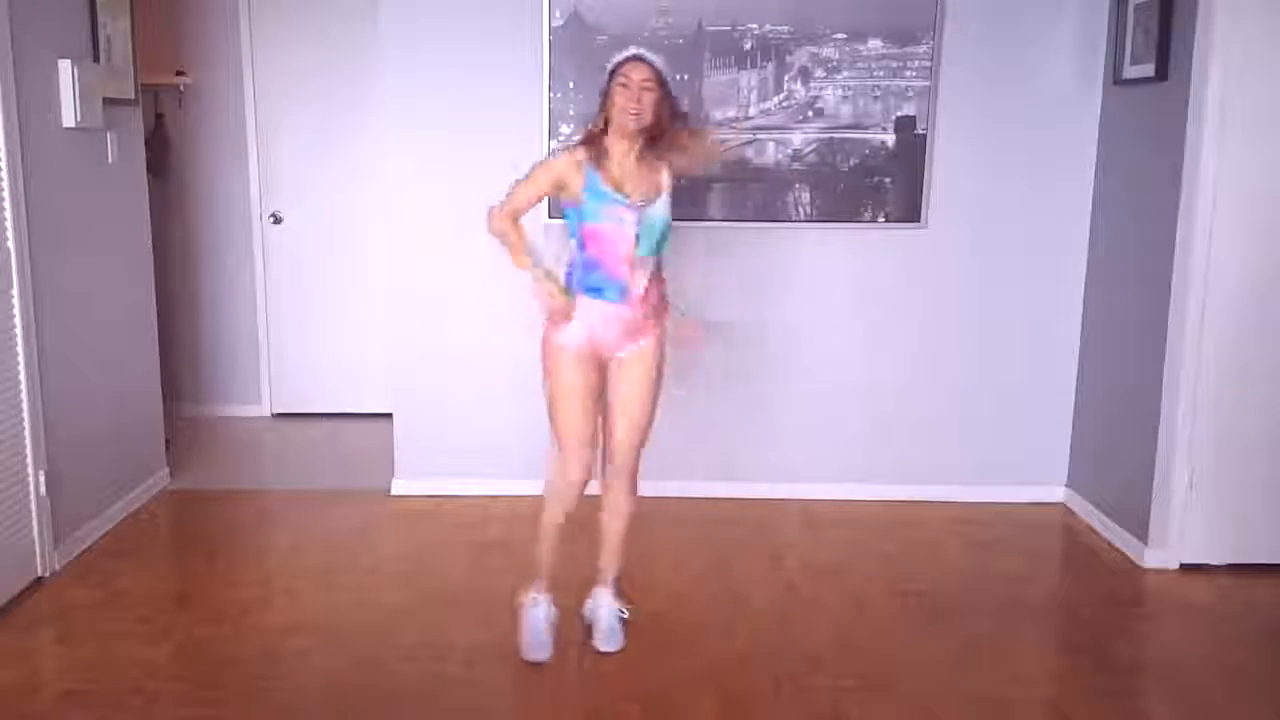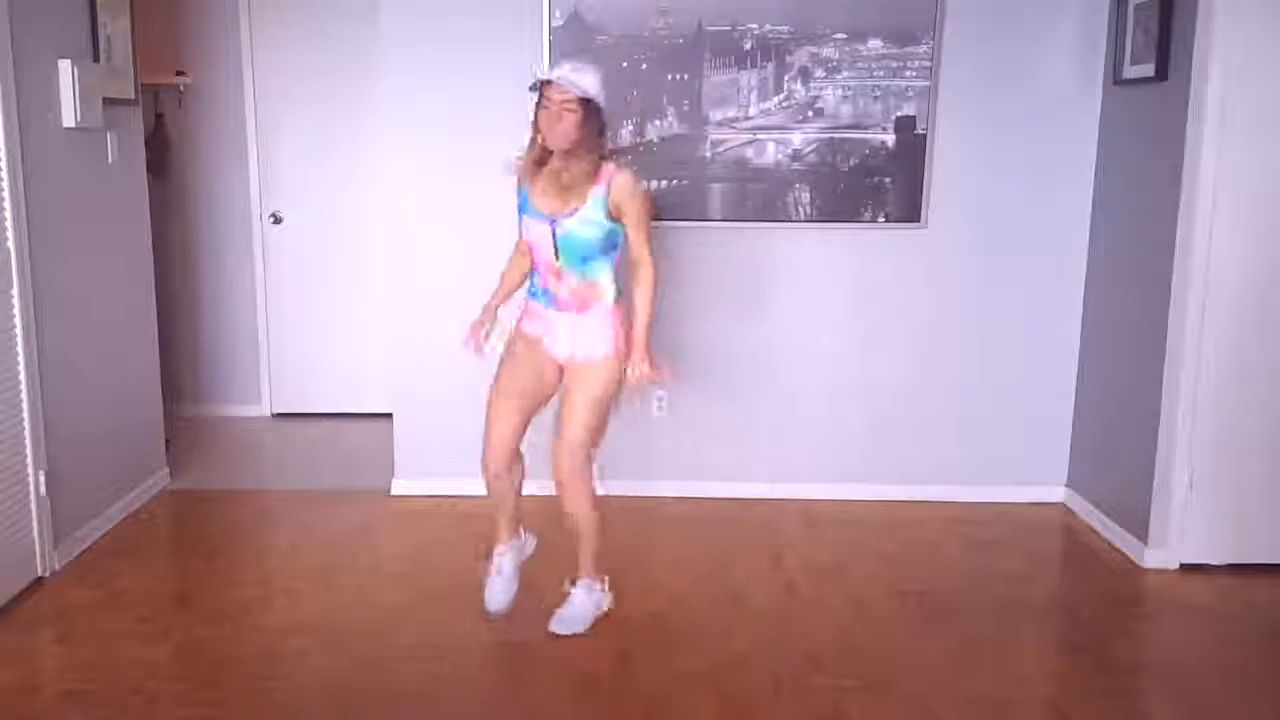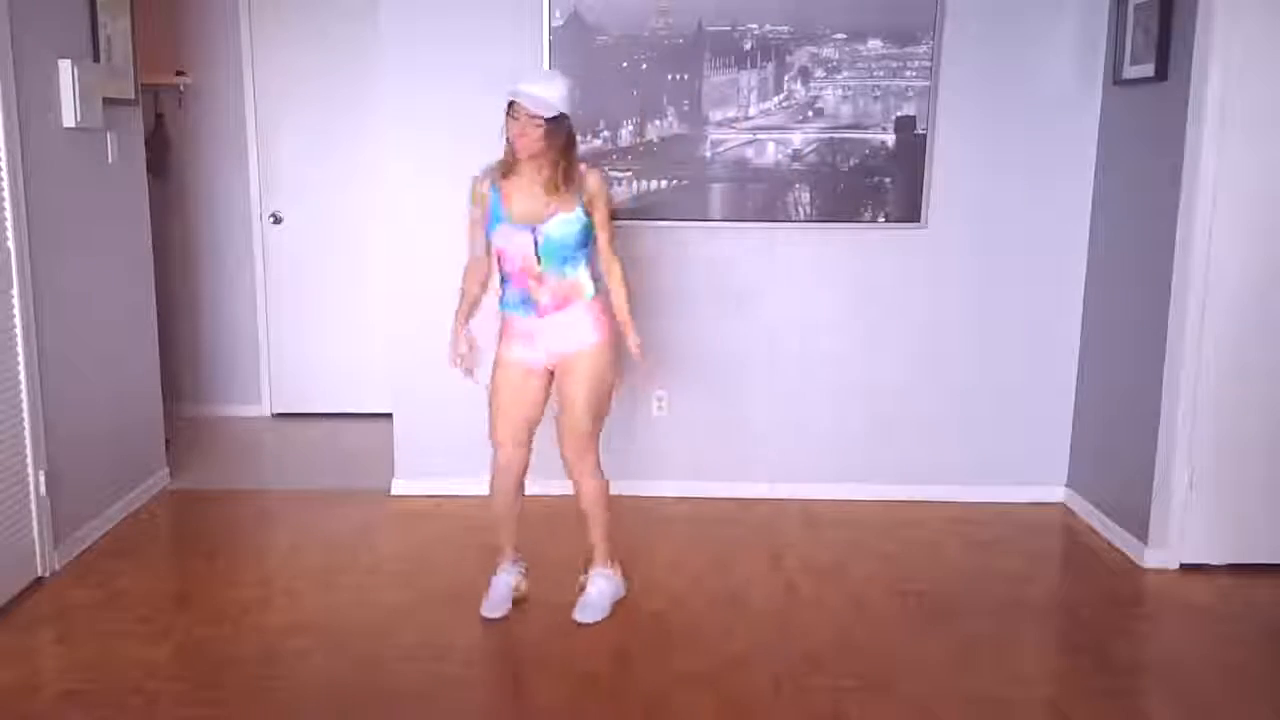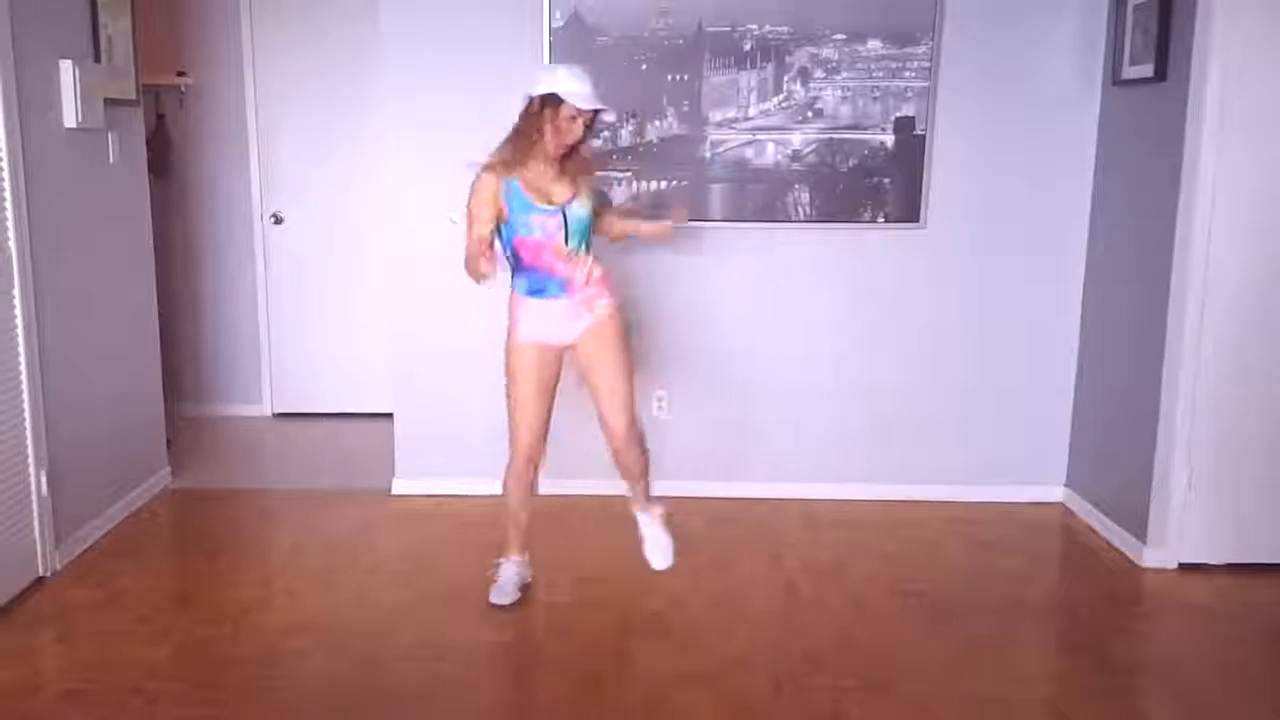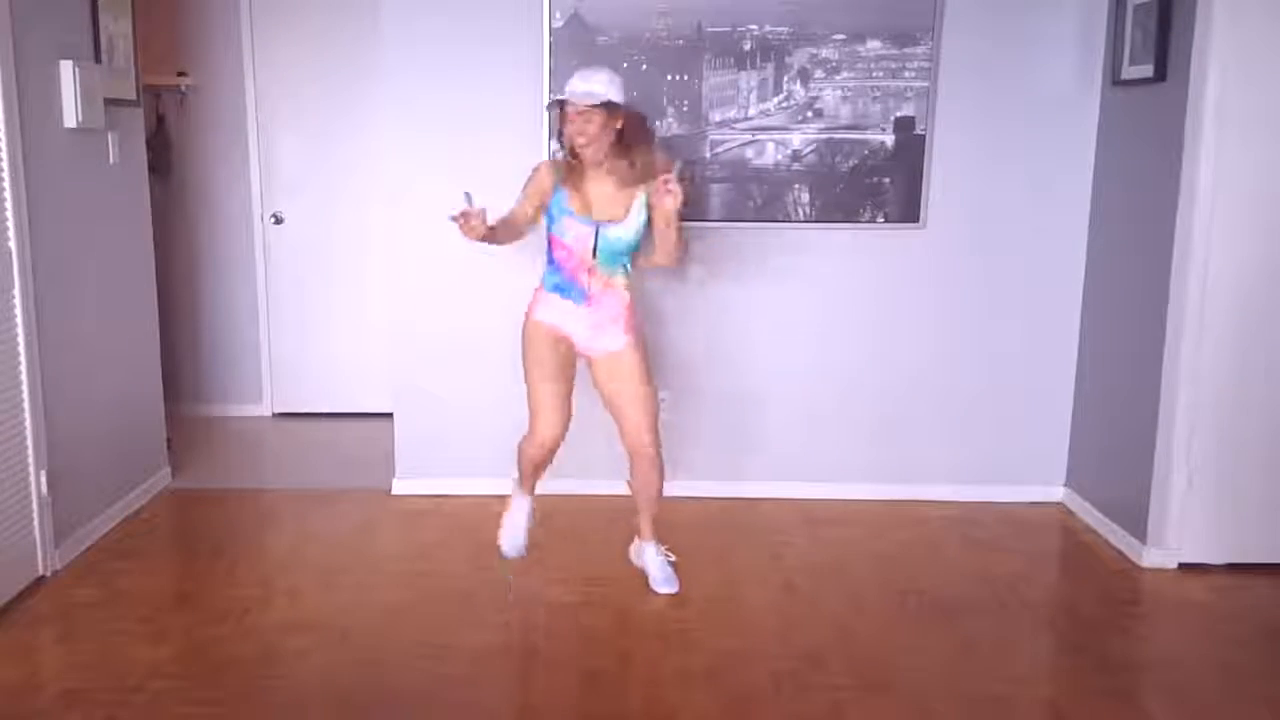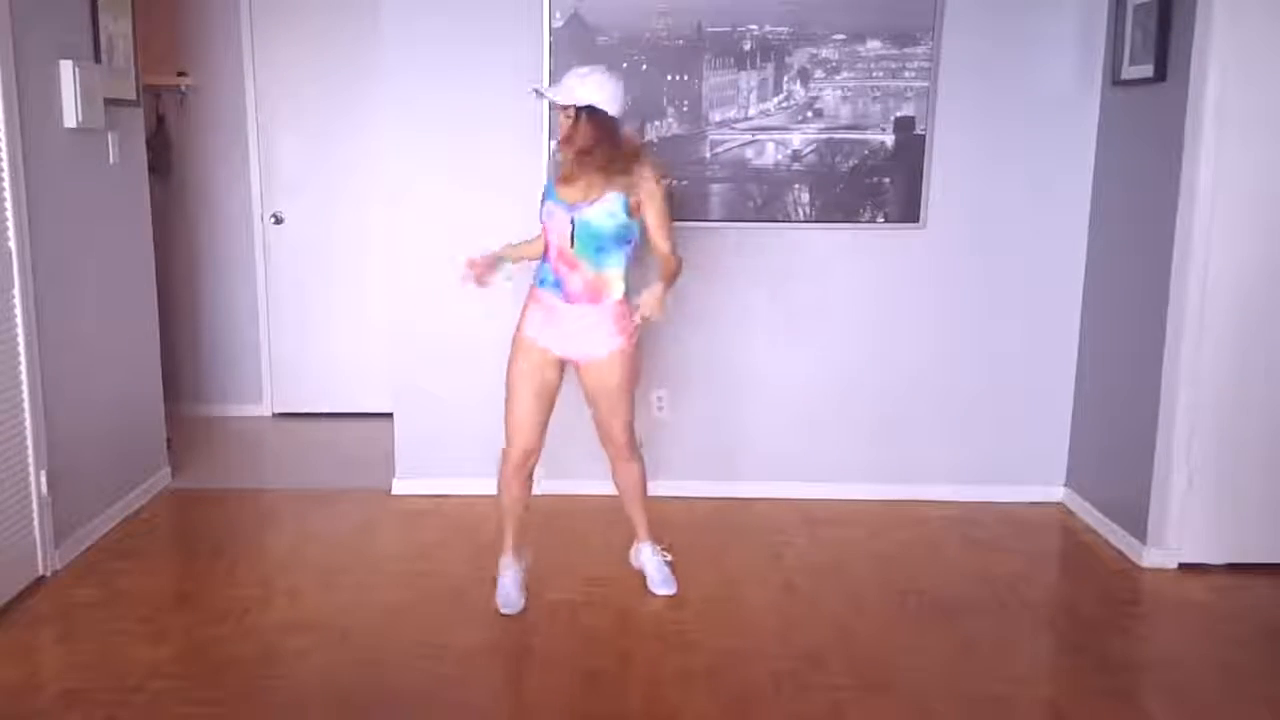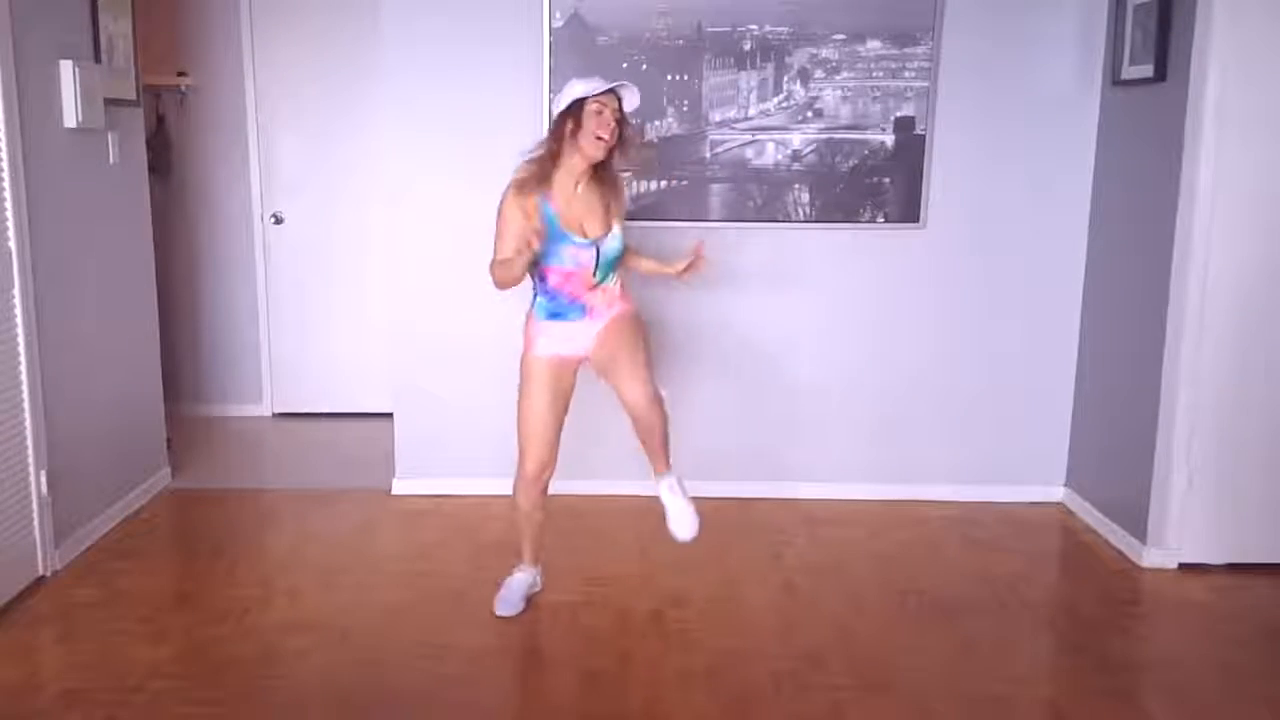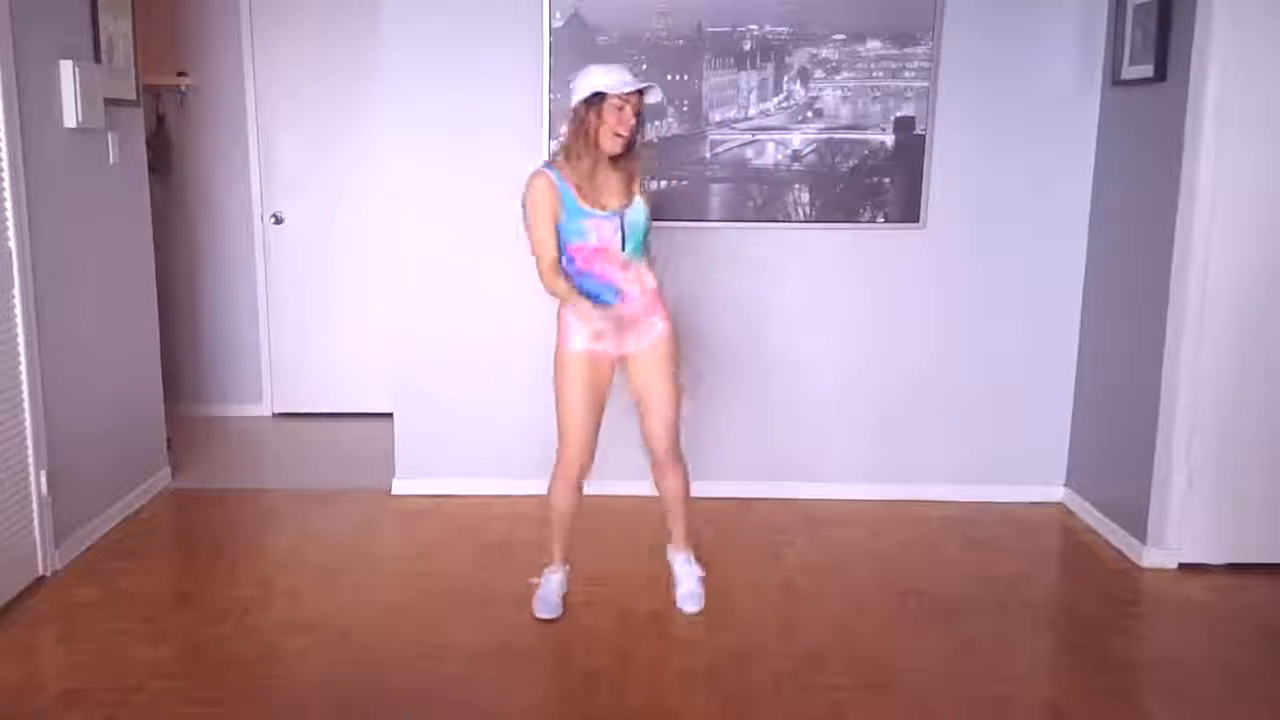
dt=0.3s
person 1, frame 1
left shoulder: (666, 171)
right shoulder: (574, 164)
right elbow: (501, 215)
left wrist: (664, 308)
right wrist: (540, 278)
left hip: (637, 331)
right hip: (575, 326)
left knee: (622, 470)
right knee: (574, 467)
left ankle: (605, 594)
right ankle: (539, 595)
person 1, frame 2
left shoulder: (618, 184)
right shoulder: (527, 174)
left elbow: (642, 263)
left wrist: (639, 344)
right wrist: (490, 307)
left hip: (598, 335)
right hip: (538, 327)
left knee: (569, 467)
right knee: (497, 445)
left ankle: (590, 585)
right ankle: (509, 542)
person 1, frame 3
left shoulder: (587, 184)
right shoulder: (487, 188)
left elbow: (607, 257)
right elbow: (478, 268)
left wrist: (627, 326)
right wrist: (460, 322)
left hip: (584, 334)
right hip: (523, 337)
left knee: (581, 458)
right knee: (507, 462)
left ankle: (605, 572)
right ankle: (507, 568)
person 1, frame 4
left shoulder: (579, 169)
right shoulder: (494, 181)
right elbow: (474, 260)
left wrist: (652, 228)
right wrist: (480, 261)
left hip: (593, 309)
right hip: (534, 319)
left knee: (621, 426)
right knee: (526, 448)
left ankle: (645, 508)
right ankle: (513, 560)
person 1, frame 5
left shoulder: (647, 181)
right shoulder: (552, 175)
left elbow: (665, 258)
right elbow: (517, 225)
left wrist: (670, 215)
right wrist: (482, 231)
left hip: (611, 324)
right hip: (551, 316)
left knee: (644, 445)
right knee: (550, 428)
left ankle: (647, 545)
right ankle: (520, 495)
person 1, frame 6
left shoulder: (638, 179)
right shoulder: (561, 173)
left elbow: (667, 256)
left wrist: (660, 286)
right wrist: (498, 257)
left hip: (605, 329)
right hip: (544, 321)
left knee: (621, 445)
right knee: (519, 449)
left ankle: (645, 547)
right ankle: (509, 561)
person 1, frame 7
left shoulder: (611, 187)
right shoulder: (526, 192)
right elbow: (501, 275)
left wrist: (664, 268)
right wrist: (523, 256)
left hip: (610, 318)
right hip: (552, 336)
left knee: (642, 399)
right knee: (533, 466)
left ankle: (666, 479)
right ankle: (527, 568)
person 1, frame 8
left shoulder: (628, 174)
right shoulder: (547, 184)
right elbow: (549, 270)
right wrist: (585, 310)
left hip: (646, 323)
right hip: (585, 332)
left knee: (665, 449)
right knee: (572, 460)
left ankle: (682, 553)
right ankle: (557, 570)
